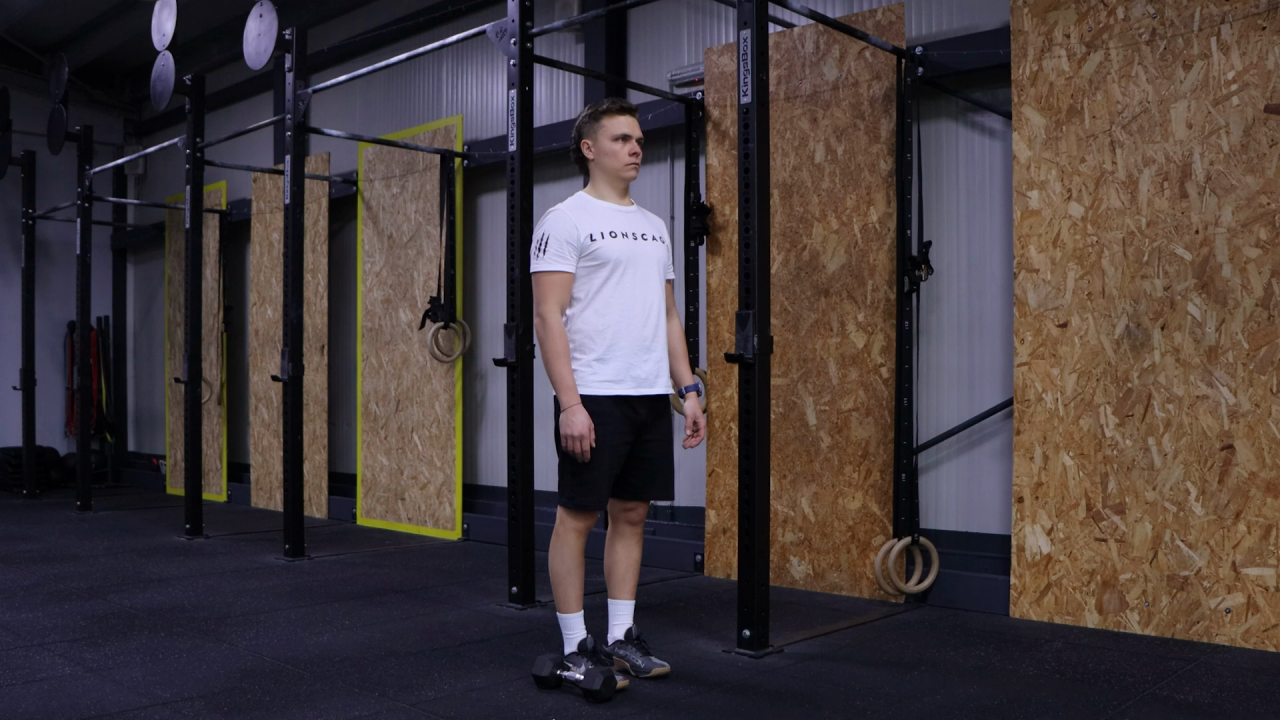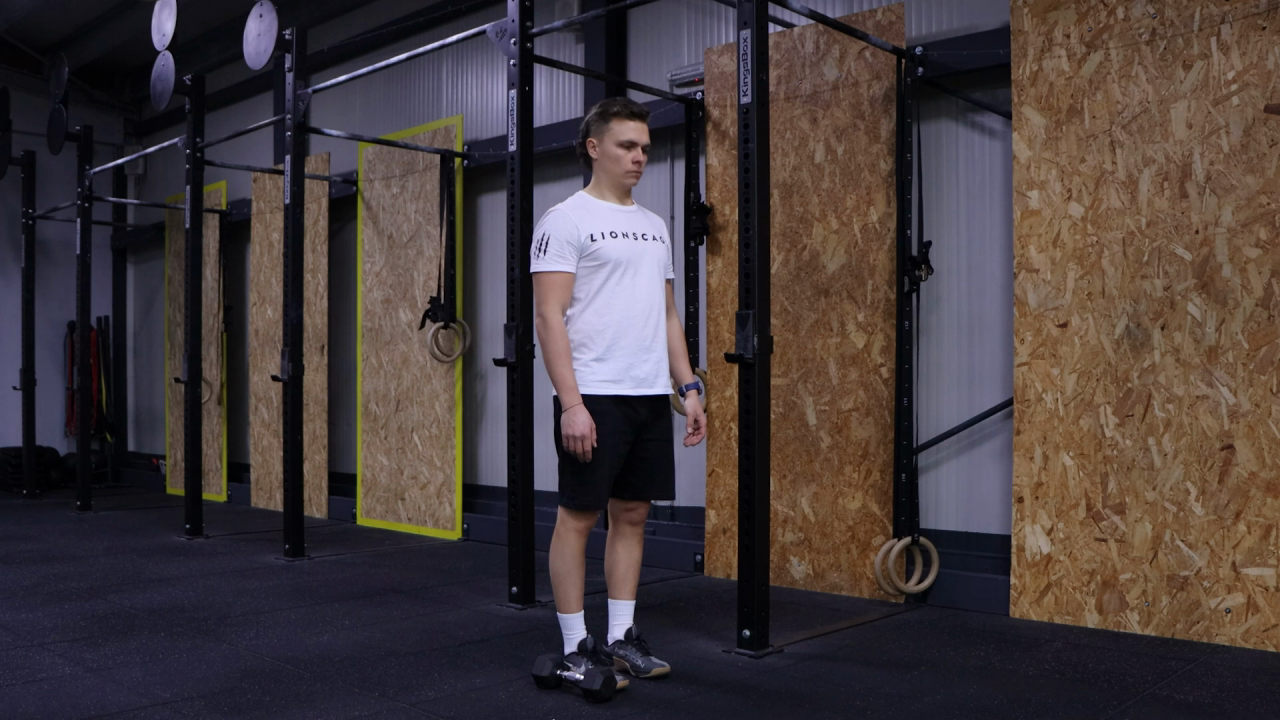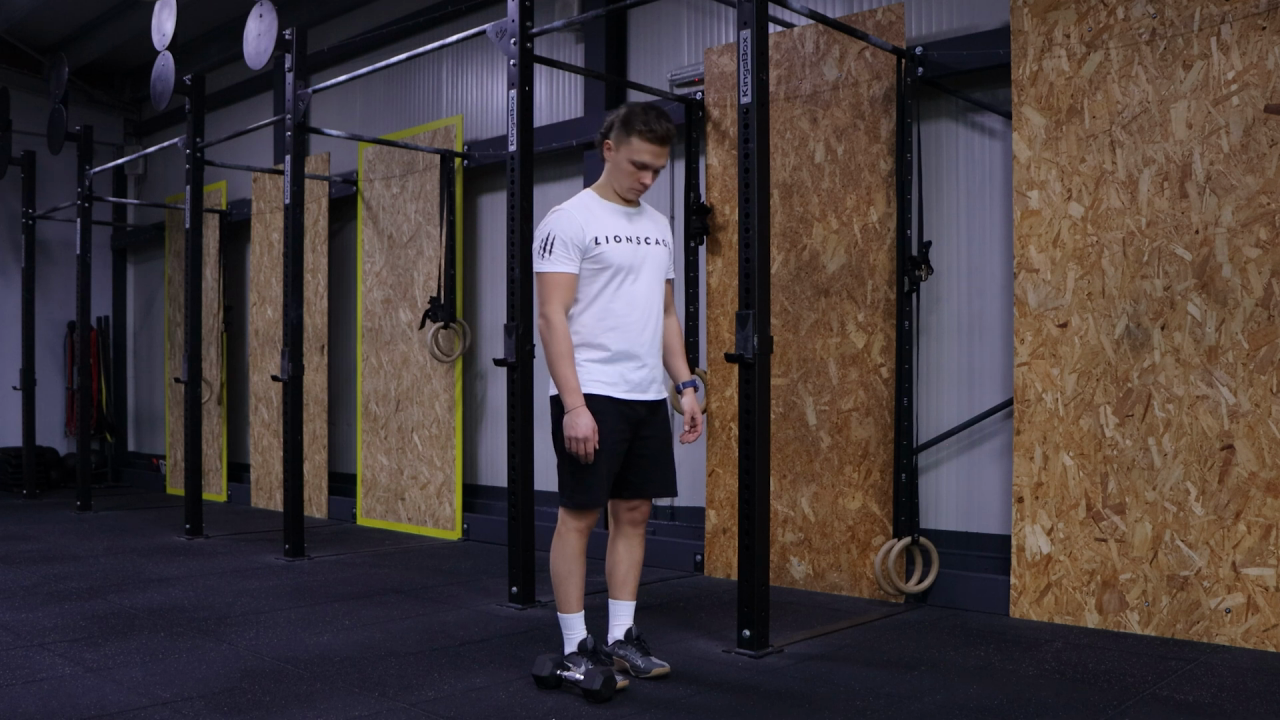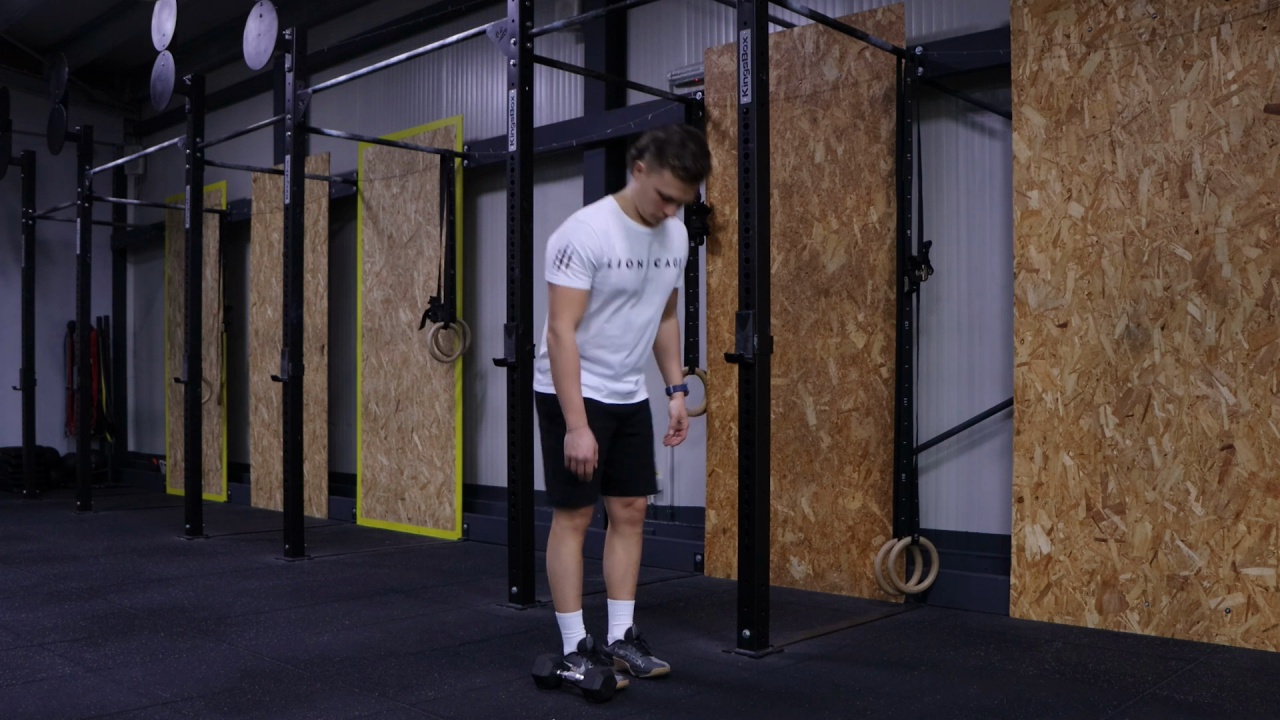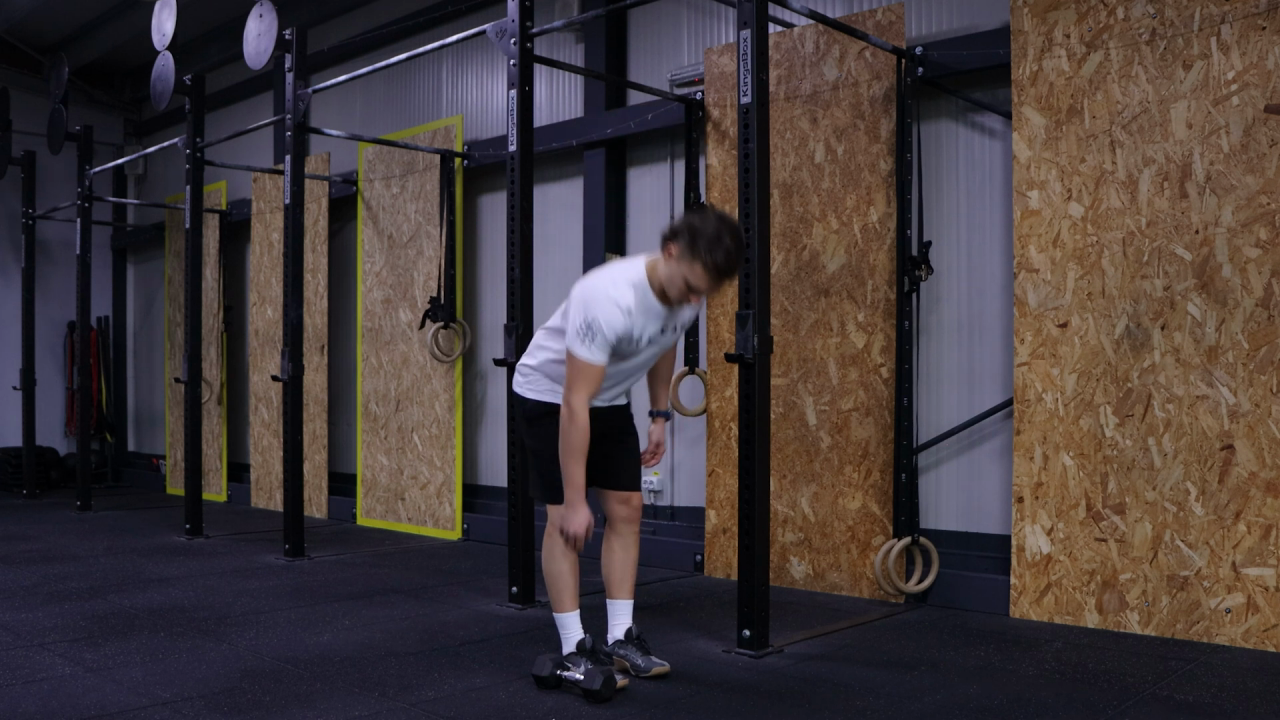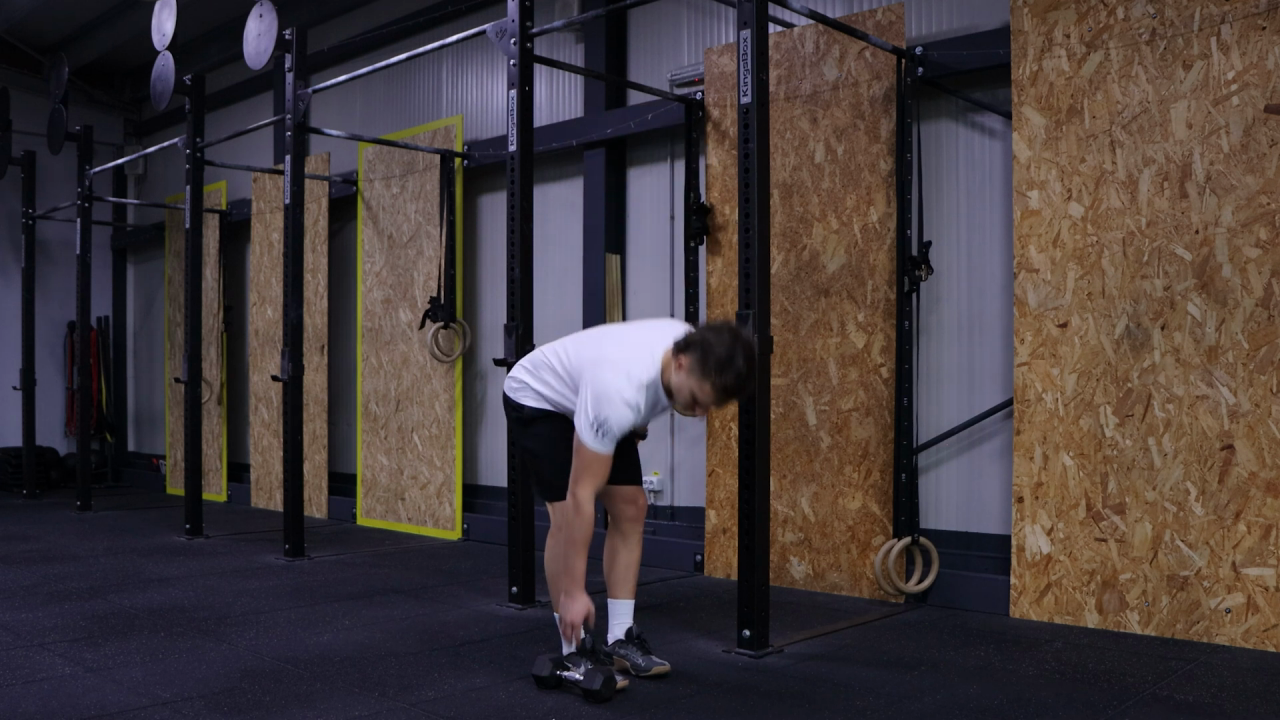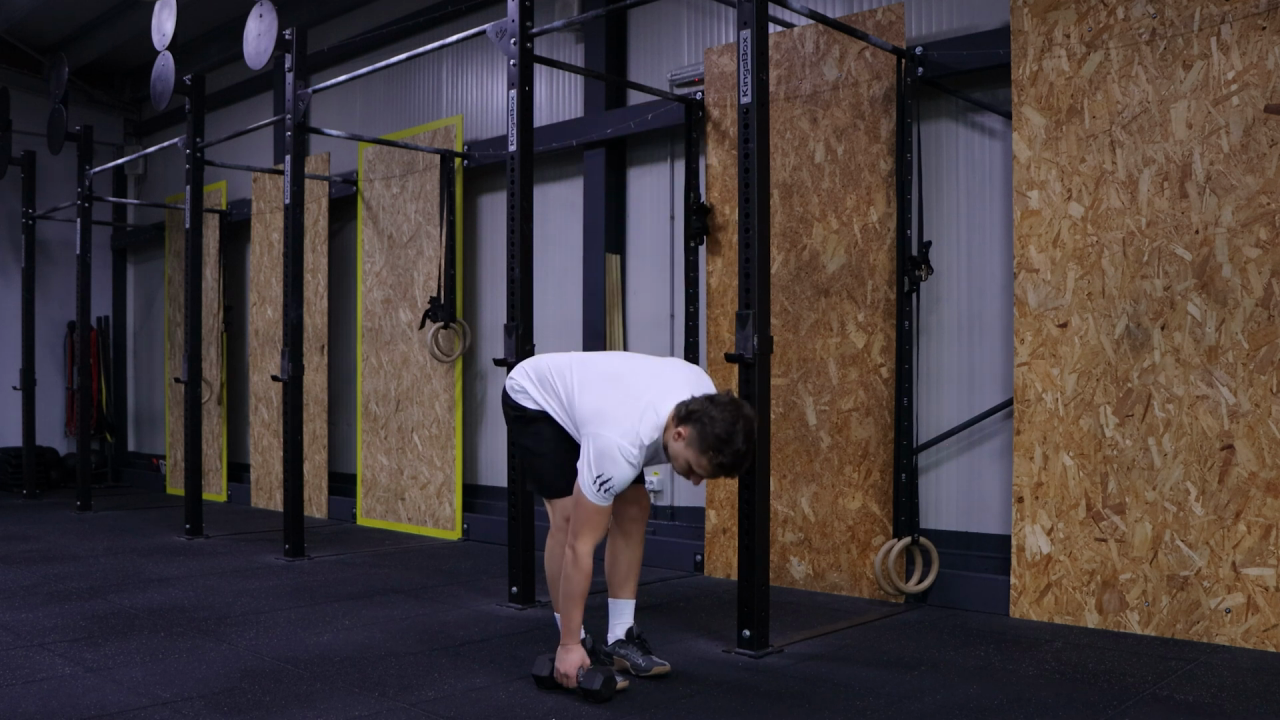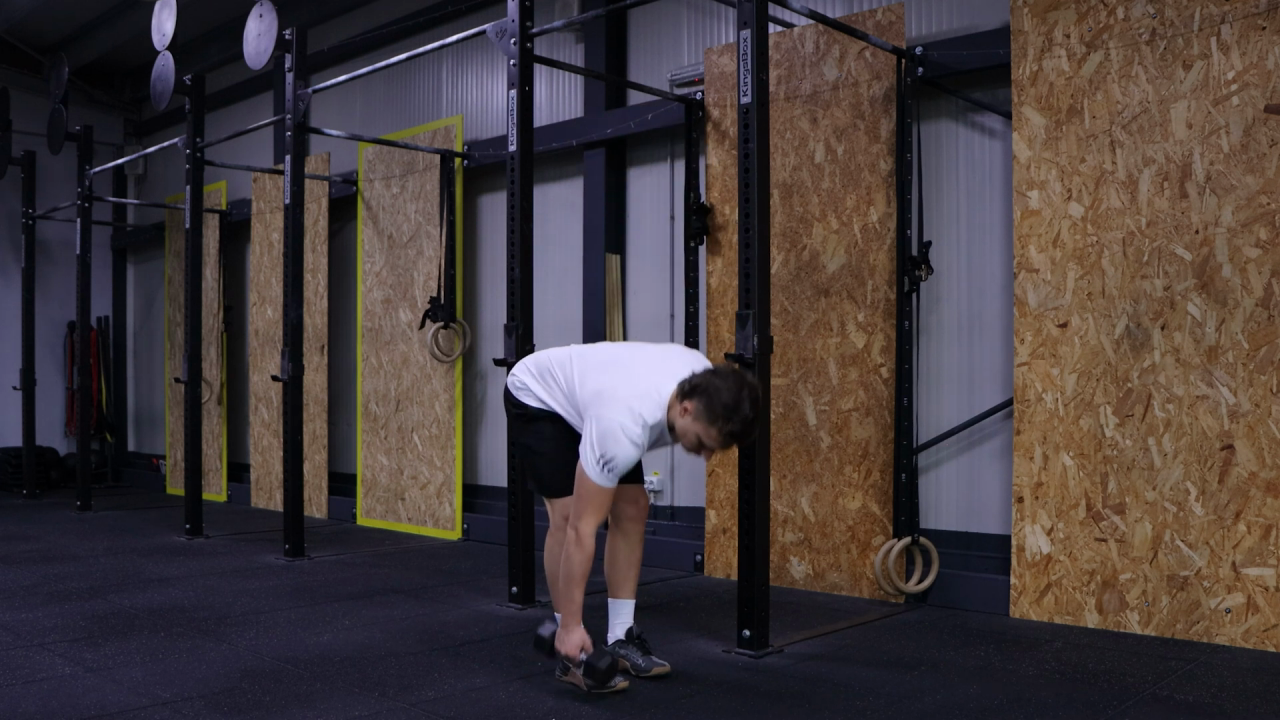
dt=0.2s
person 1, frame 1
left shoulder: (654, 227)
right shoulder: (566, 220)
left elbow: (667, 316)
right elbow: (548, 317)
left wrist: (688, 389)
right wrist: (570, 403)
left hip: (649, 397)
right hip: (594, 398)
left knee: (631, 516)
right knee: (578, 517)
left ankle: (620, 638)
right ankle: (575, 646)
person 1, frame 2
left shoulder: (654, 227)
right shoulder: (566, 221)
left elbow: (666, 316)
right elbow: (550, 318)
left wrist: (689, 388)
right wrist: (572, 403)
left hip: (649, 397)
right hip: (594, 398)
left knee: (632, 517)
right knee: (578, 518)
left ankle: (620, 638)
right ankle: (575, 647)
person 1, frame 3
left shoulder: (659, 227)
right shoulder: (569, 220)
right elbow: (552, 317)
left wrist: (685, 386)
right wrist: (574, 405)
left hip: (646, 399)
right hip: (591, 399)
left knee: (634, 515)
right knee: (579, 518)
left ankle: (620, 638)
right ankle: (575, 648)
person 1, frame 4
left shoulder: (676, 237)
right shoulder: (586, 233)
right elbow: (561, 332)
left wrist: (676, 390)
right wrist: (575, 425)
left hip: (628, 397)
right hip: (573, 396)
left knee: (629, 513)
right knee: (573, 516)
left ankle: (620, 639)
right ankle: (575, 649)
person 1, frame 5
left shoulder: (685, 295)
right shoulder: (609, 300)
right elbow: (574, 404)
left wrist: (659, 416)
right wrist: (574, 501)
left hip: (610, 401)
right hip: (547, 395)
left knee: (627, 511)
right knee: (564, 522)
left ankle: (620, 639)
right ankle: (574, 649)
person 1, frame 6
left shoulder: (689, 350)
right shoulder: (618, 392)
right elbow: (581, 497)
left wrist: (639, 431)
right wrist: (574, 593)
right hip: (537, 400)
left knee: (631, 506)
right knee: (565, 512)
left ankle: (620, 638)
right ankle: (573, 649)
person 1, frame 7
left shoulder: (702, 400)
right shoulder: (619, 447)
right elbow: (581, 547)
right wrist: (570, 643)
left hip: (581, 395)
right hip: (533, 402)
left knee: (634, 511)
right knee: (567, 516)
left ankle: (620, 638)
right ankle: (578, 654)
person 1, frame 8
left shoulder: (704, 381)
right shoulder: (624, 427)
right elbow: (581, 530)
right wrist: (570, 626)
left hip: (584, 387)
right hip: (536, 398)
left knee: (632, 508)
right knee: (568, 513)
left ankle: (620, 637)
right ankle: (573, 653)
